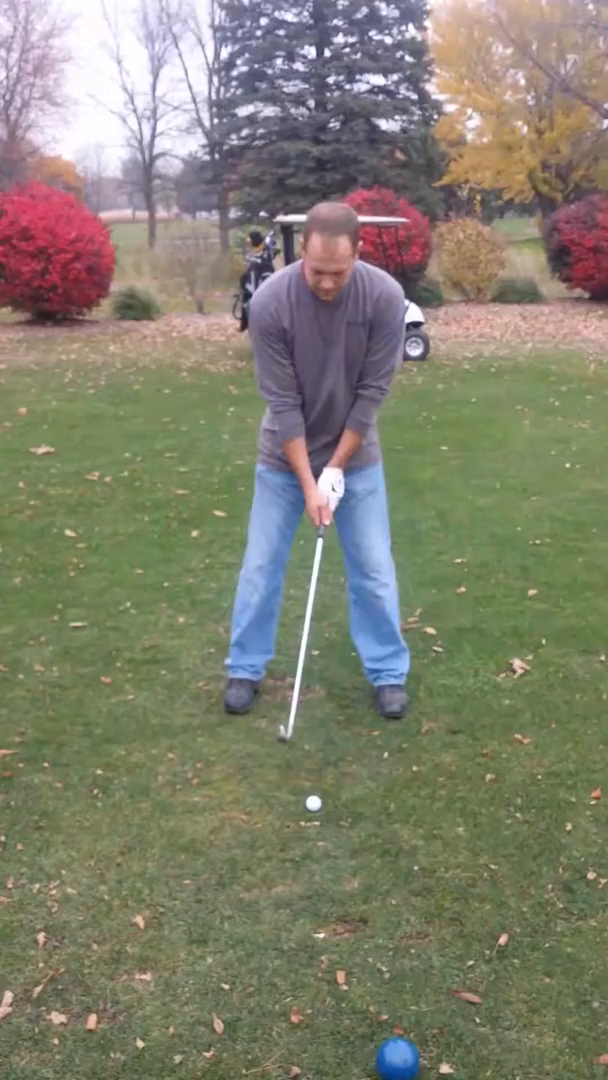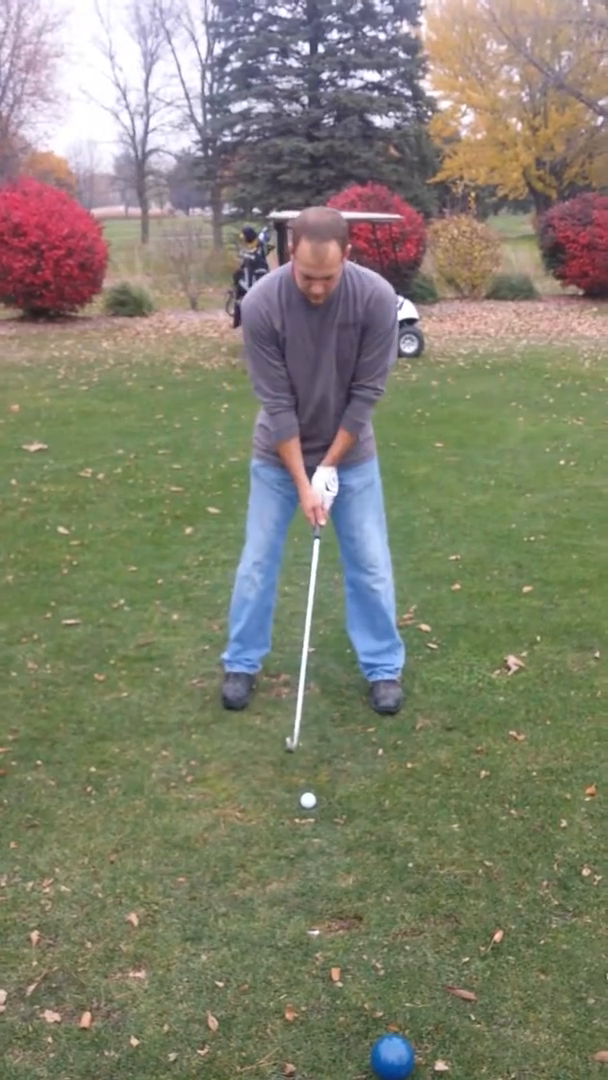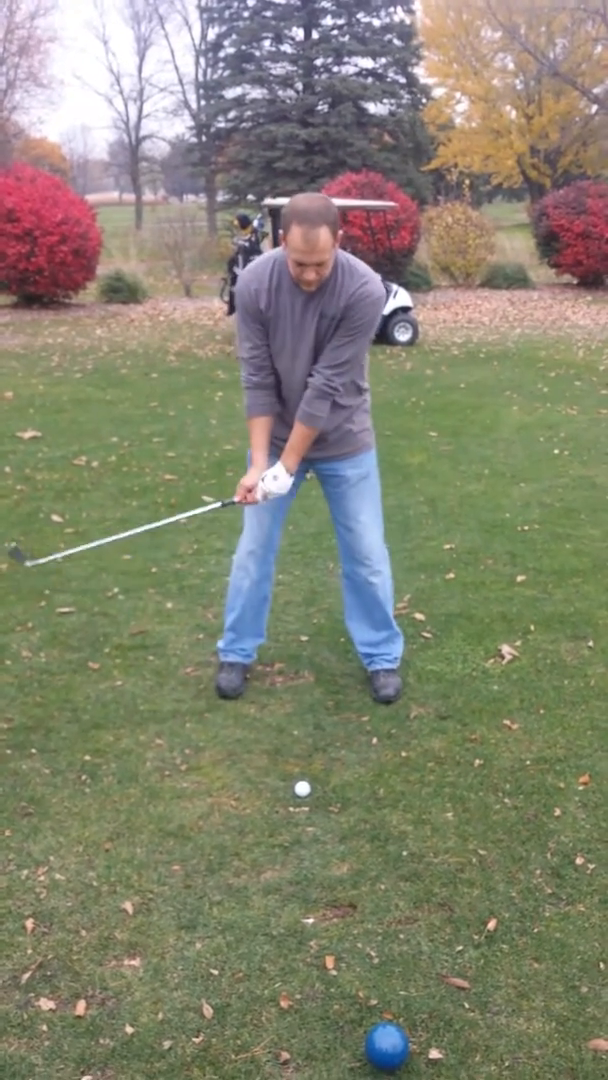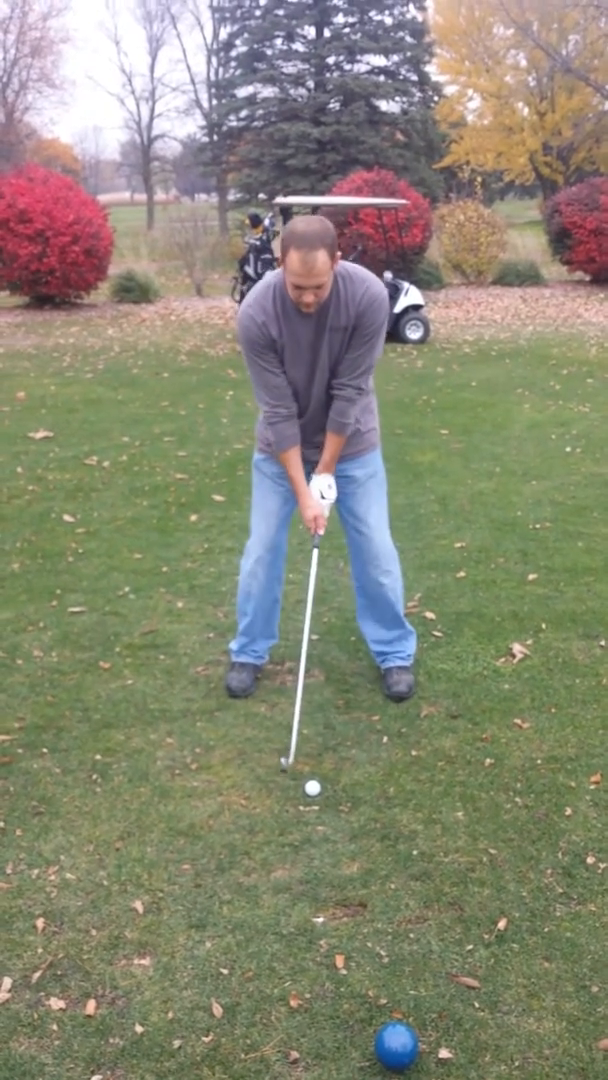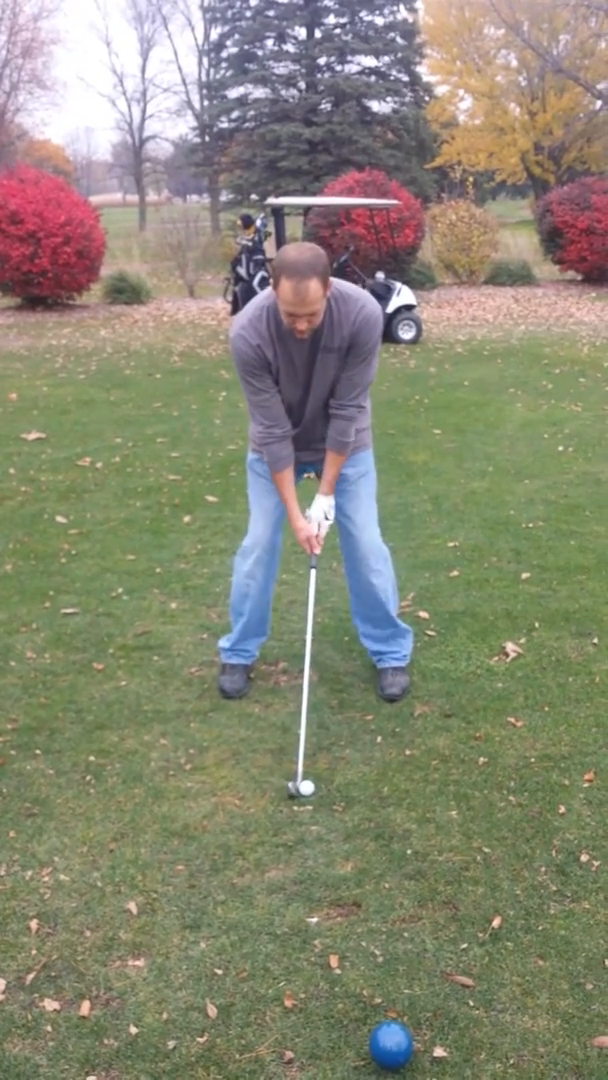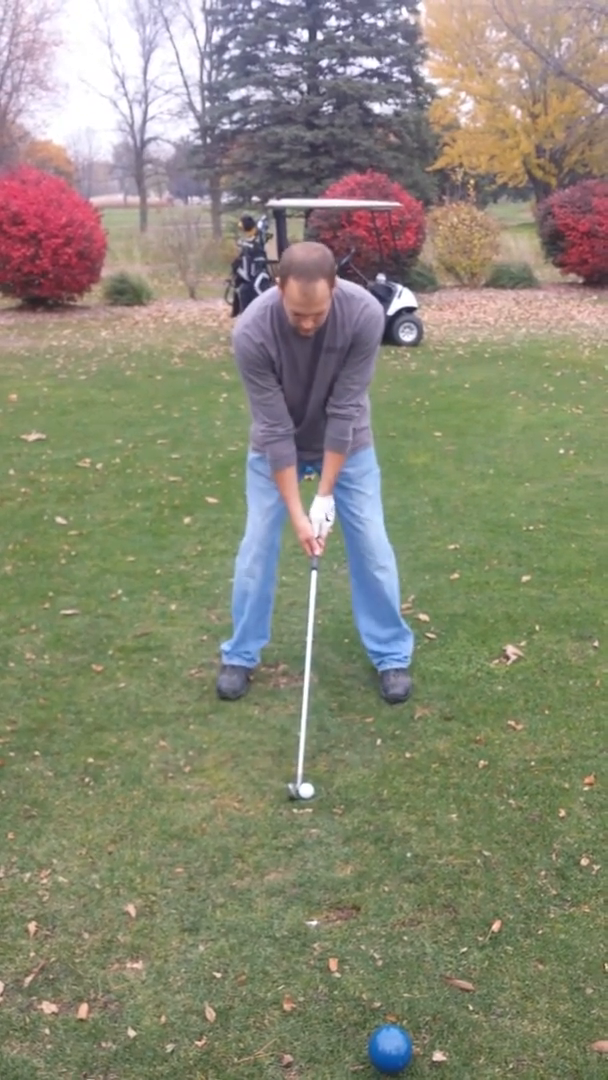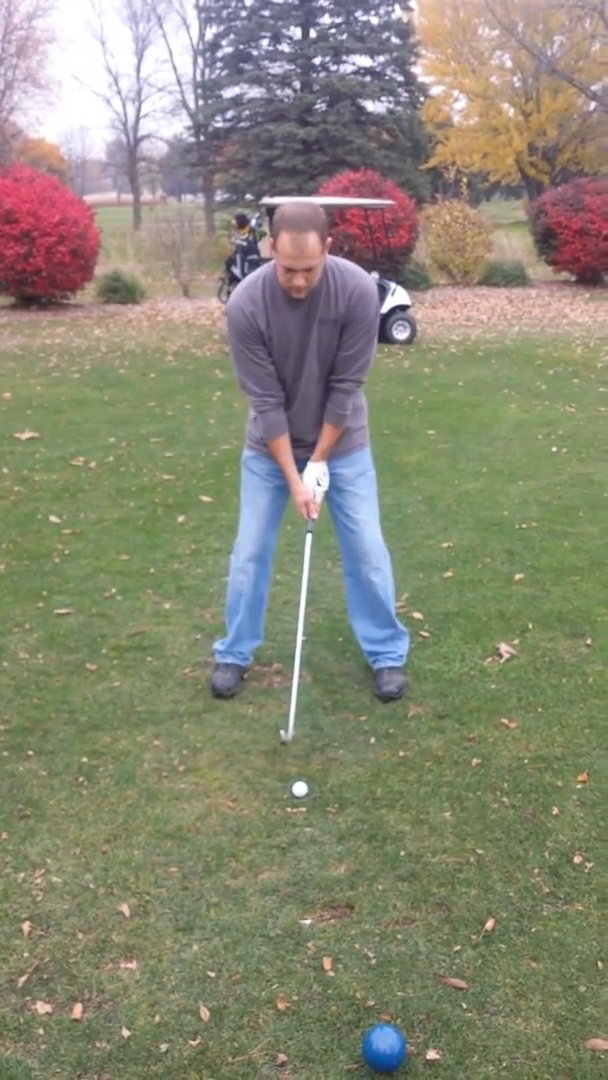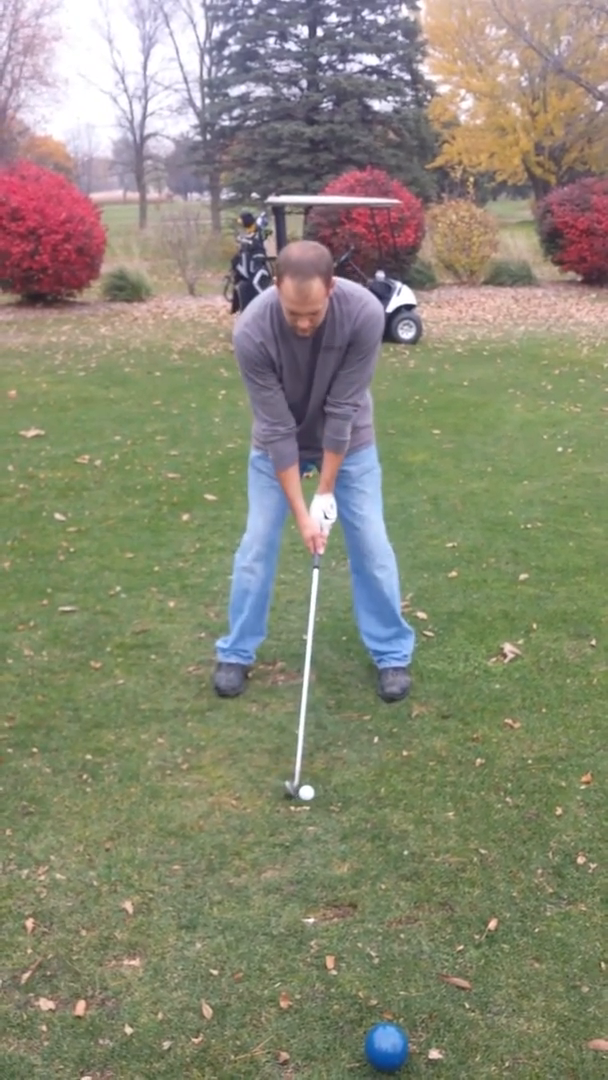
dt=0.7s
person 1, frame 1
left shoulder: (385, 296)
right shoulder: (269, 301)
left elbow: (373, 392)
right elbow: (281, 401)
left wrist: (336, 468)
right wrist: (308, 483)
left hip: (355, 454)
right hip: (284, 454)
left knee: (373, 568)
right knee: (262, 563)
left ankle: (388, 672)
right ankle: (245, 667)
person 1, frame 2
left shoulder: (376, 297)
right shoulder: (260, 303)
left elbow: (367, 391)
right elbow: (275, 401)
left wrist: (330, 467)
right wrist: (303, 482)
left hip: (350, 451)
right hip: (280, 451)
left knee: (370, 561)
right knee: (259, 559)
left ankle: (382, 667)
right ankle: (242, 663)
person 1, frame 3
left shoulder: (365, 291)
right shoulder: (253, 282)
left elbow: (328, 386)
right elbow: (257, 379)
left wrist: (289, 465)
right wrist: (258, 463)
left hip: (343, 440)
right hip: (274, 433)
left knee: (365, 551)
right knee: (255, 547)
left ankle: (381, 655)
right ankle: (237, 651)
person 1, frame 4
left shoulder: (369, 295)
right shoulder: (256, 313)
left elbow: (350, 391)
right elbow: (278, 410)
left wrist: (326, 471)
right wrist: (302, 491)
left hip: (351, 441)
right hip: (281, 445)
left knee: (374, 547)
right knee: (264, 547)
left ankle: (395, 653)
right ankle: (248, 652)
person 1, frame 5
left shoulder: (363, 314)
right shoulder: (247, 333)
left elbow: (348, 409)
right elbow: (271, 429)
left wrist: (326, 493)
right wrist: (294, 514)
left hip: (344, 443)
right hip: (275, 447)
left knee: (365, 546)
right knee: (259, 544)
left ankle: (391, 652)
right ankle: (238, 652)
person 1, frame 6
left shoulder: (365, 314)
right shoulder: (252, 332)
left elbow: (344, 410)
right elbow: (275, 428)
left wrist: (325, 494)
right wrist: (296, 514)
left hip: (345, 442)
right hip: (276, 445)
left knee: (371, 543)
right knee: (258, 544)
left ankle: (392, 655)
right ankle: (240, 654)
person 1, frame 7
left shoulder: (358, 290)
right shoulder: (245, 305)
left elbow: (346, 386)
right elbow: (266, 400)
left wrist: (320, 459)
right wrist: (293, 477)
left hip: (342, 440)
right hip: (270, 444)
left knee: (365, 545)
right knee: (252, 546)
left ankle: (387, 653)
right ankle: (234, 653)
person 1, frame 8
left shoulder: (365, 313)
right shoulder: (251, 331)
left elbow: (342, 409)
right elbow: (276, 428)
left wrist: (327, 491)
right wrist: (301, 513)
left hip: (347, 440)
right hip: (278, 444)
left knee: (370, 542)
right knee: (258, 541)
left ankle: (392, 653)
right ankle: (235, 652)
